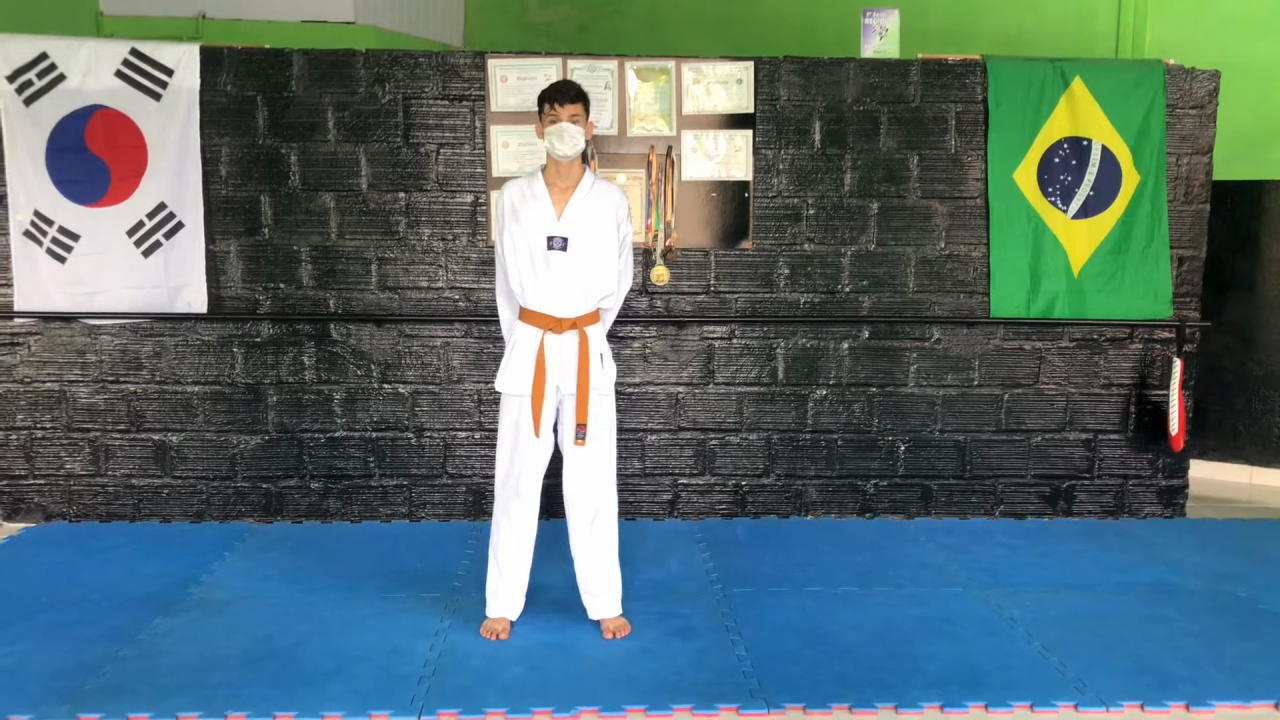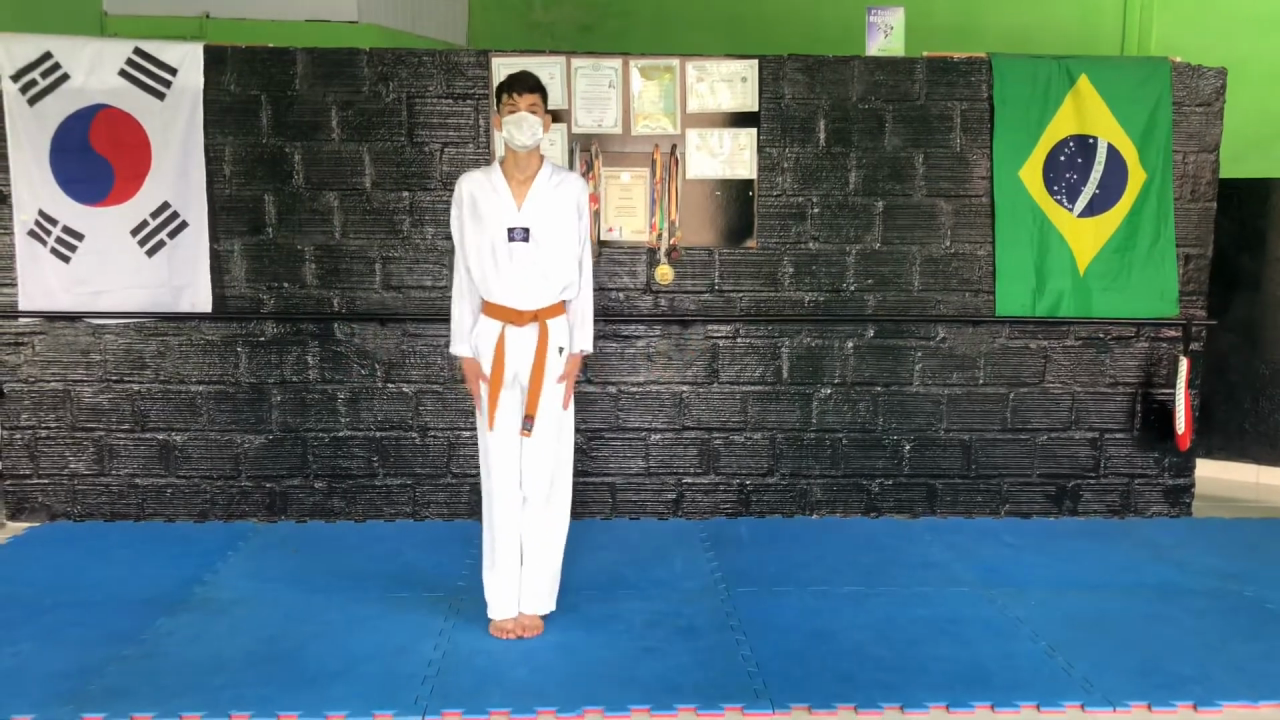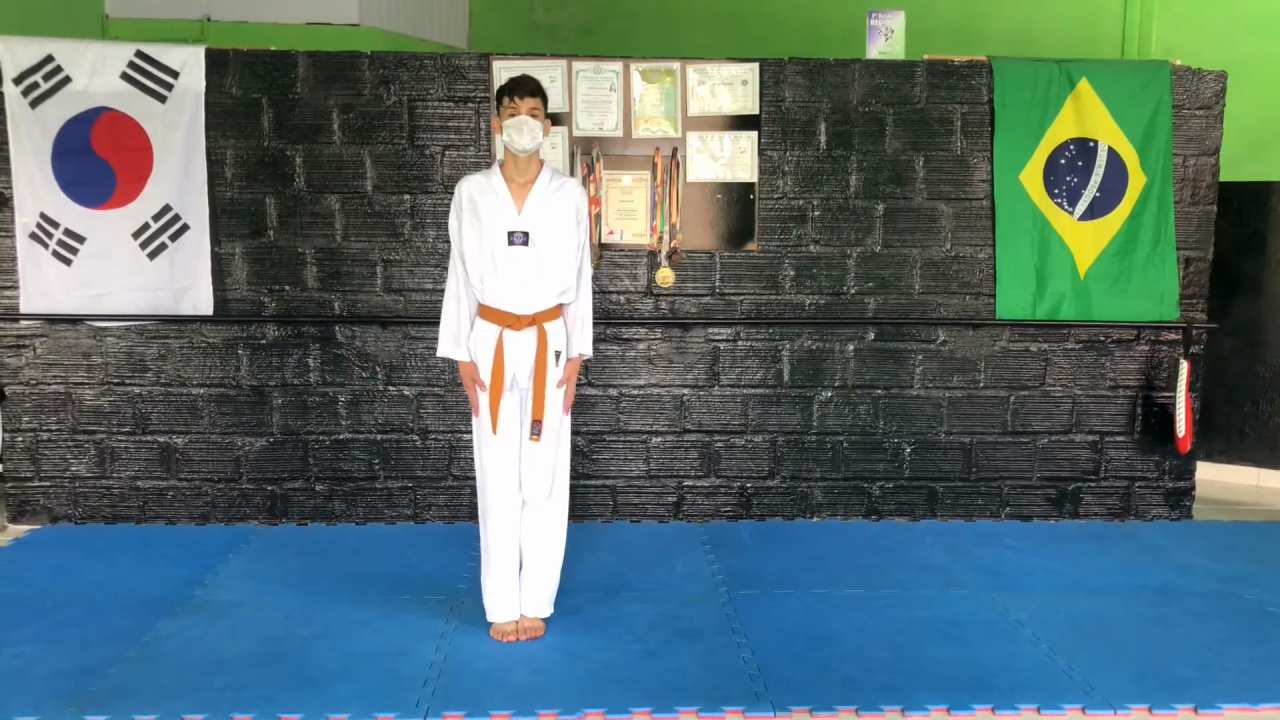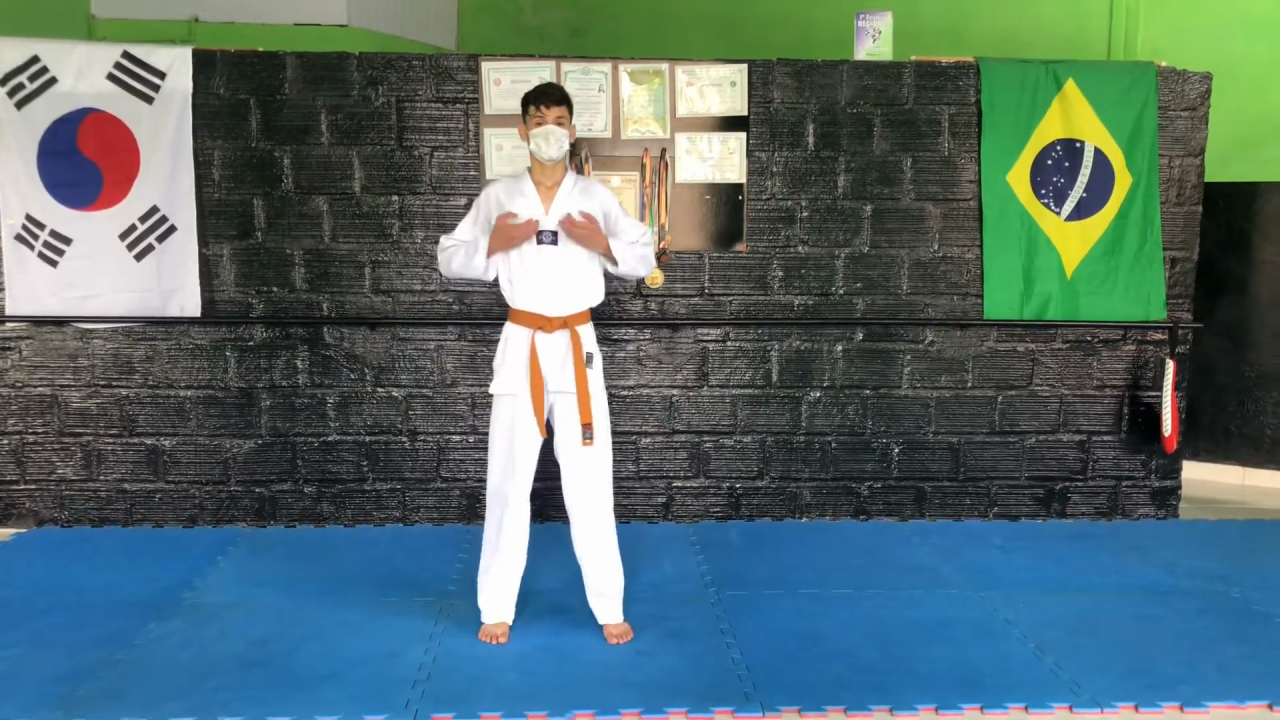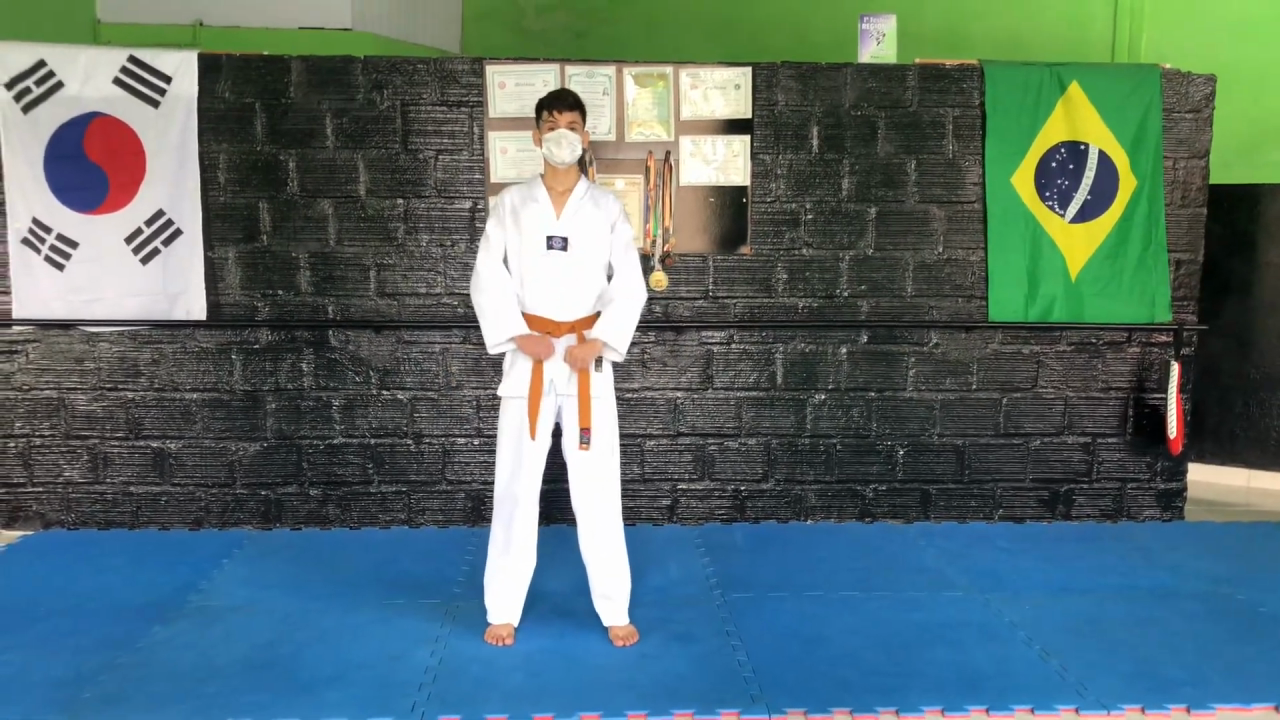
dt=1s
person 1, frame 1
left shoulder: (610, 200)
right shoulder: (514, 197)
left elbow: (620, 281)
right elbow: (507, 282)
left wrist: (581, 334)
right wrist: (531, 339)
left hip: (586, 349)
right hip: (529, 349)
left knee: (592, 482)
right knee: (517, 481)
left ankle: (605, 602)
right ankle: (503, 603)
person 1, frame 2
left shoulder: (570, 188)
right shoulder: (471, 188)
left elbow: (580, 273)
right elbow: (465, 275)
left wrist: (577, 350)
right wrist: (466, 353)
left hip: (550, 339)
right hip: (494, 339)
left knee: (546, 477)
right knee: (500, 478)
left ankle: (534, 601)
right ankle: (502, 603)
person 1, frame 3
left shoulder: (569, 194)
right shoulder: (471, 192)
left elbow: (581, 278)
right elbow: (460, 277)
left wrist: (578, 353)
right wrist: (461, 355)
left hip: (548, 344)
right hip: (491, 343)
left knee: (545, 481)
right knee: (497, 479)
left ankle: (536, 604)
right ankle: (503, 605)
person 1, frame 4
left shoulder: (596, 196)
right shoulder: (498, 196)
left elbow: (645, 256)
right elbow: (449, 256)
left wrist: (604, 244)
right wrist: (492, 244)
left hip: (577, 346)
right hip: (521, 347)
left knee: (590, 481)
right knee: (508, 480)
left ankle: (609, 608)
right ankle: (497, 607)
person 1, frame 5
left shoulder: (606, 206)
right shoulder: (511, 202)
left elbow: (629, 284)
right elbow: (487, 278)
left wrist: (599, 341)
right wrist: (518, 336)
left hip: (587, 353)
right hip: (528, 352)
left knee: (597, 485)
right knee: (516, 483)
left ankle: (614, 609)
right ankle: (503, 609)
